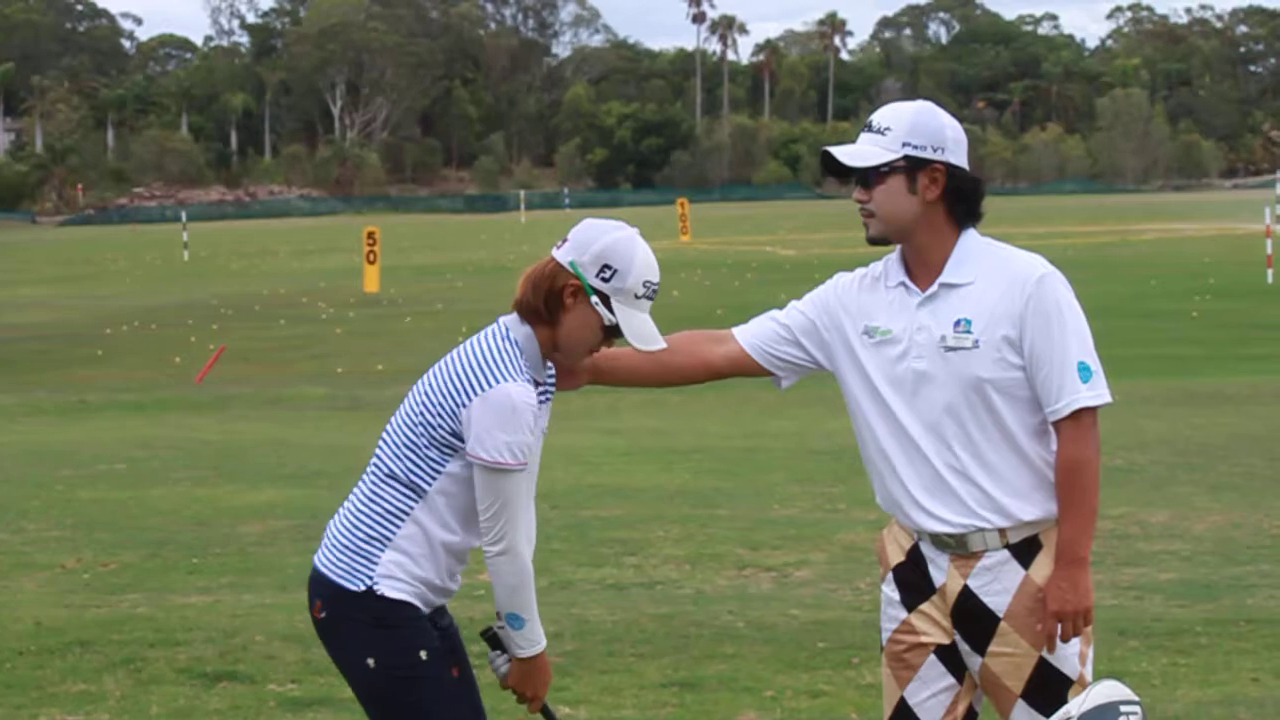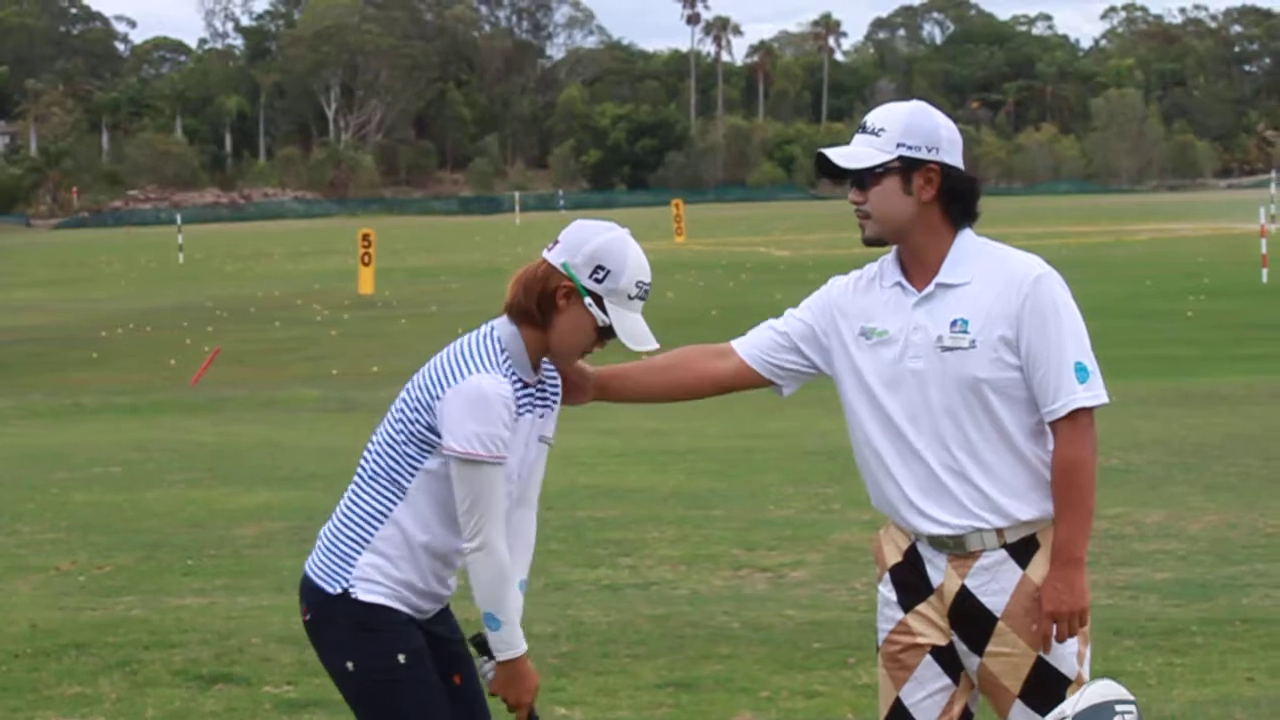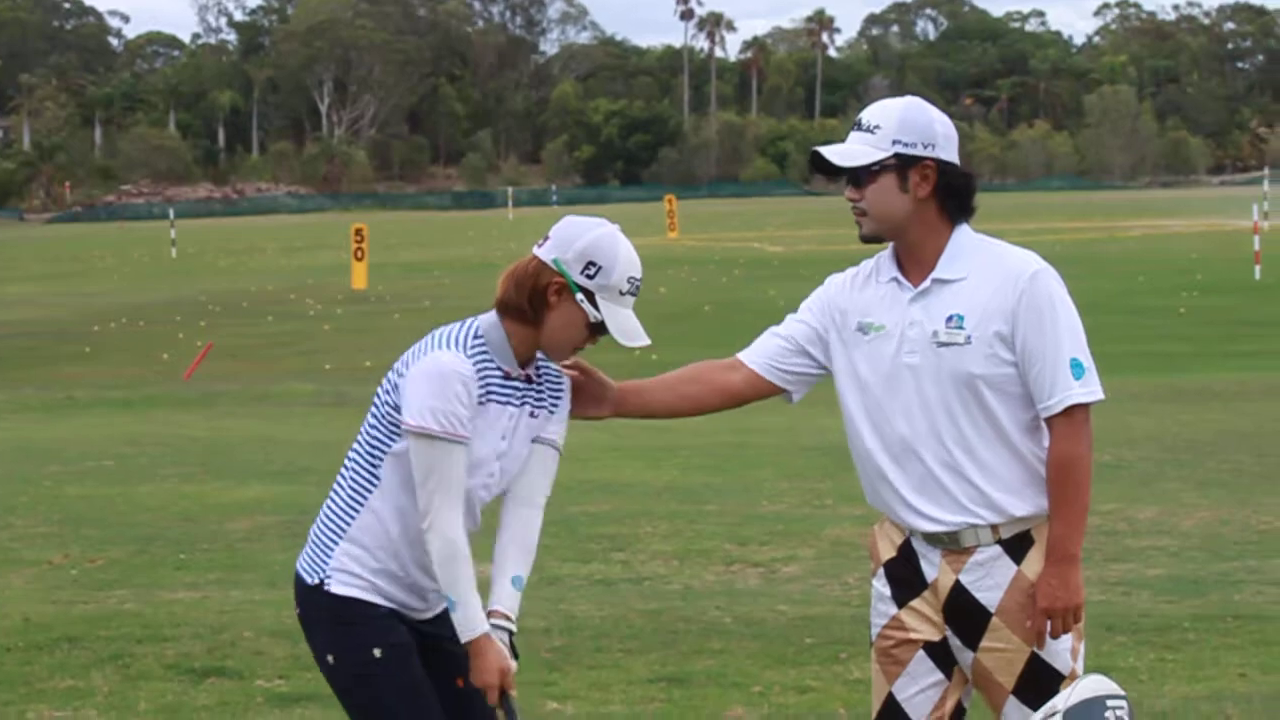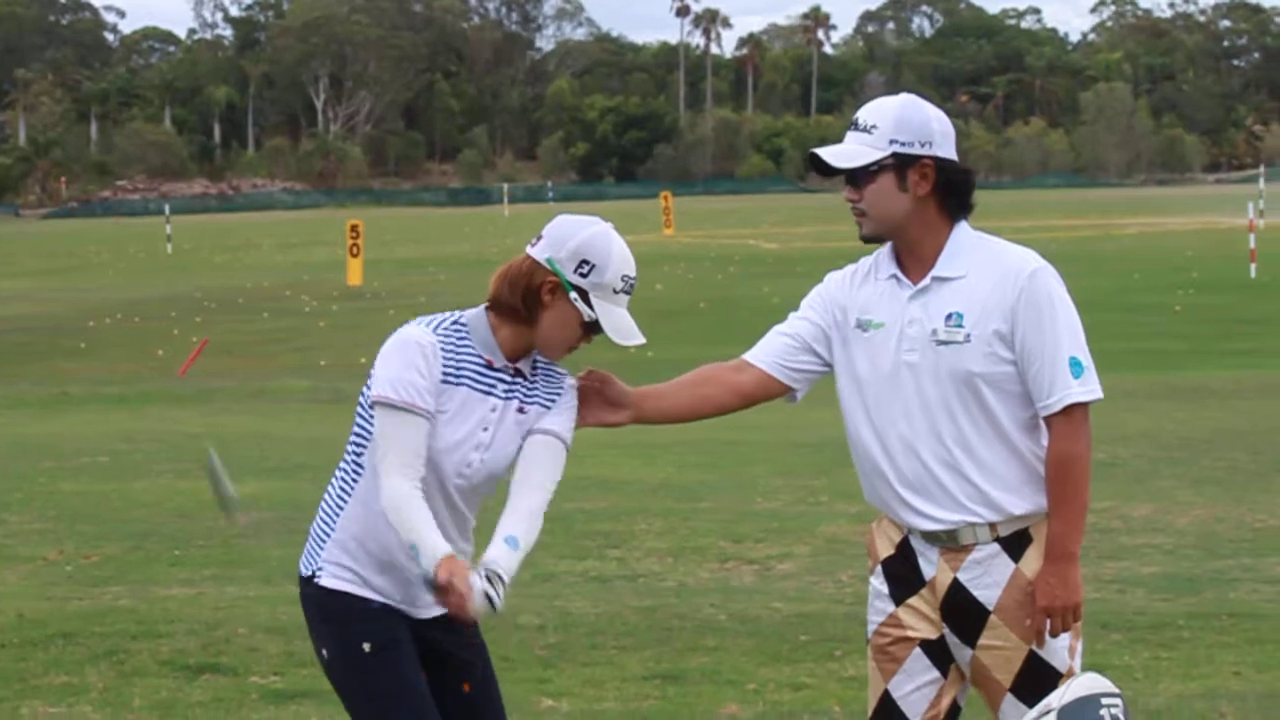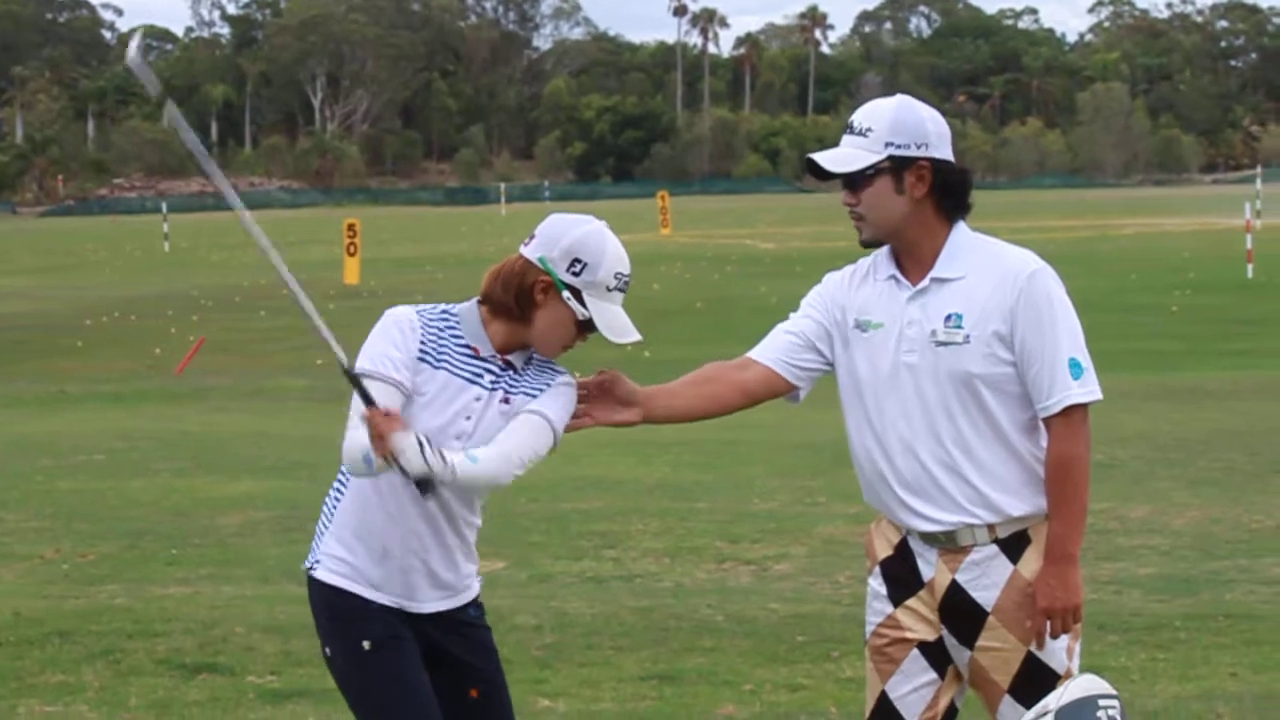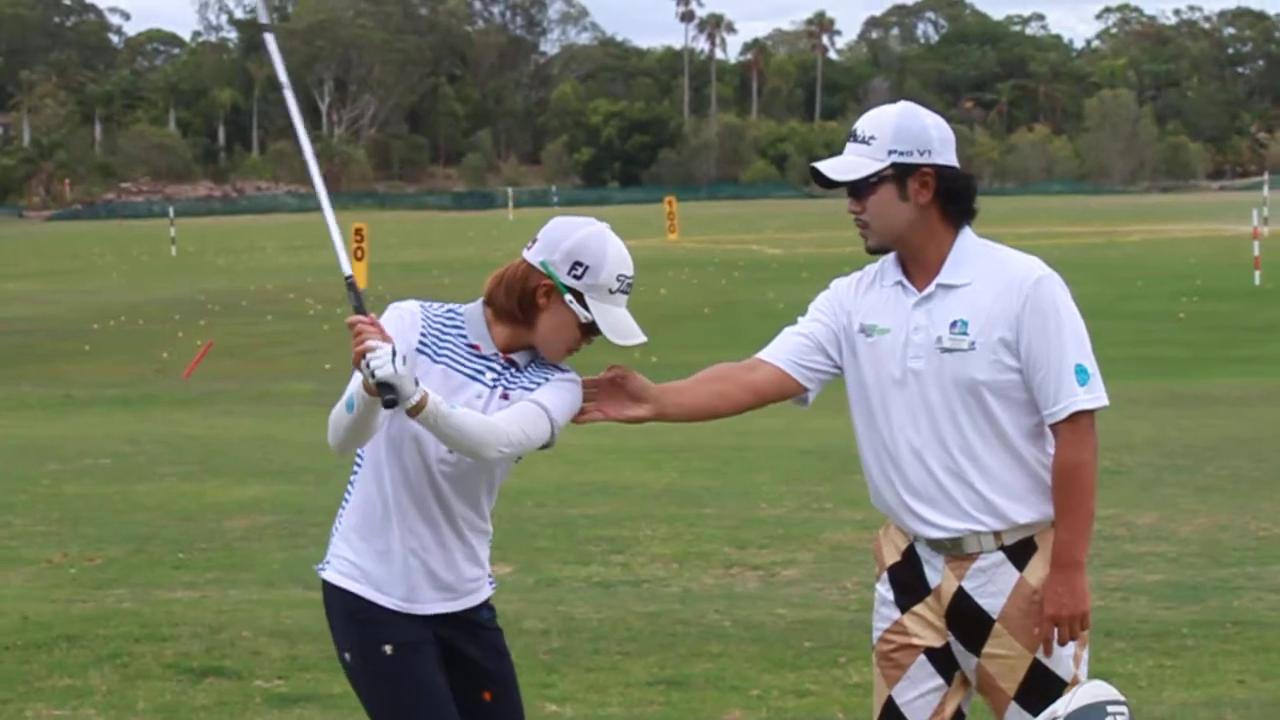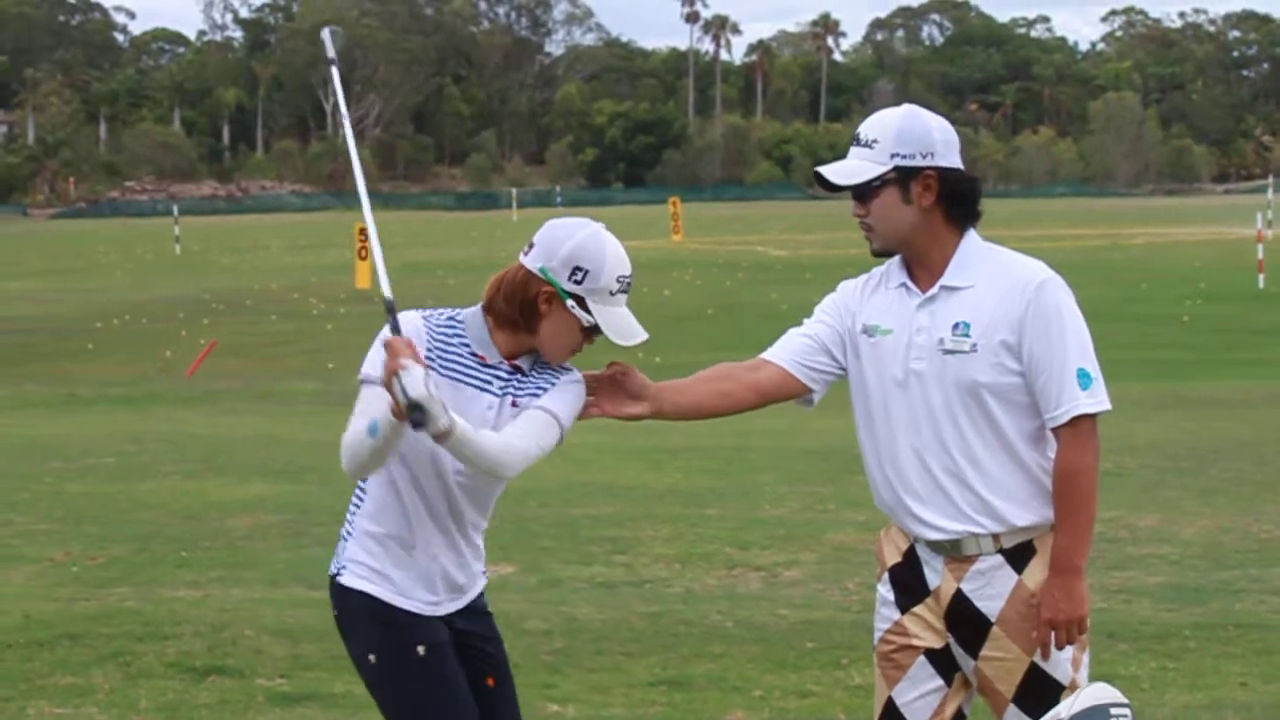
dt=0.2s
person 1, frame 1
left shoulder: (1028, 285)
right shoulder: (849, 301)
left elbow: (1076, 428)
right elbow: (721, 350)
left wrist: (1073, 566)
right wrist: (593, 367)
left hip: (1023, 566)
right hip: (917, 568)
person 1, frame 2
left shoulder: (1024, 285)
right shoulder: (848, 303)
left elbow: (1073, 429)
right elbow: (723, 364)
left wrist: (1069, 567)
right wrist: (598, 382)
left hip: (1020, 566)
right hip: (914, 569)
person 1, frame 3
left shoulder: (1020, 282)
right shoulder: (846, 298)
left elbow: (1068, 424)
right elbow: (737, 375)
left wrist: (1063, 563)
right wrist: (619, 398)
left hip: (1013, 561)
right hip: (907, 564)
person 1, frame 4
left shoulder: (1019, 279)
right shoulder: (846, 294)
left elbow: (1068, 423)
right elbow: (746, 377)
left wrist: (1063, 561)
right wrist: (634, 404)
left hip: (1013, 559)
right hip: (907, 561)
person 1, frame 5
left shoulder: (1018, 280)
right shoulder: (845, 294)
left elbow: (1068, 424)
right elbow: (749, 375)
left wrist: (1062, 562)
right wrist: (645, 404)
left hip: (1010, 560)
right hip: (905, 562)
person 1, frame 6
left shoulder: (1024, 287)
right shoulder: (853, 300)
left elbow: (1074, 431)
right elbow: (758, 376)
left wrist: (1069, 570)
right wrist: (656, 401)
left hip: (1017, 567)
right hip: (912, 568)
person 1, frame 7
left shoulder: (1028, 291)
right shoulder: (858, 303)
left elbow: (1076, 435)
right elbow: (759, 377)
left wrist: (1068, 574)
right wrist: (655, 399)
left hip: (1018, 570)
right hip: (913, 570)
person 2, frame 1
left shoulder: (532, 369)
right shoulder: (507, 389)
left elbow: (520, 508)
right elbow: (502, 540)
left wrist: (515, 631)
right wrist: (529, 648)
left hip: (404, 592)
right hip: (367, 599)
person 2, frame 2
left shoulder: (543, 382)
right shoulder: (482, 384)
left elbow: (520, 512)
right elbow: (481, 539)
left wrist: (508, 639)
right wrist: (511, 653)
left hip: (416, 601)
right hip: (357, 603)
person 2, frame 3
left shoulder: (551, 388)
right shoulder: (448, 366)
left elbow: (525, 510)
right elbow: (439, 520)
left wrist: (500, 623)
right wrist: (476, 637)
left hip: (424, 601)
right hip: (349, 594)
person 2, frame 4
left shoulder: (553, 392)
right shoulder: (423, 346)
left elbow: (531, 498)
right elbow: (396, 485)
left wrist: (491, 575)
right wrist: (442, 560)
left hip: (435, 597)
right hip: (351, 589)
person 2, frame 5
left shoulder: (550, 388)
right shoulder: (410, 330)
left elbow: (503, 463)
right elbow: (356, 452)
left wrist: (425, 459)
right wrist: (383, 445)
left hip: (450, 597)
right hip: (357, 589)
person 2, frame 6
left shoulder: (557, 386)
right shoulder: (413, 324)
left elbow: (492, 440)
right elbow: (342, 436)
left wrist: (412, 395)
right wrist: (370, 382)
left hip: (462, 599)
right hip: (371, 594)
person 2, frame 7
left shoulder: (560, 386)
right shoulder: (416, 337)
left elbow: (505, 459)
right elbow: (356, 461)
left wrist: (435, 418)
right wrist: (395, 408)
left hip: (457, 594)
right hip: (381, 594)
